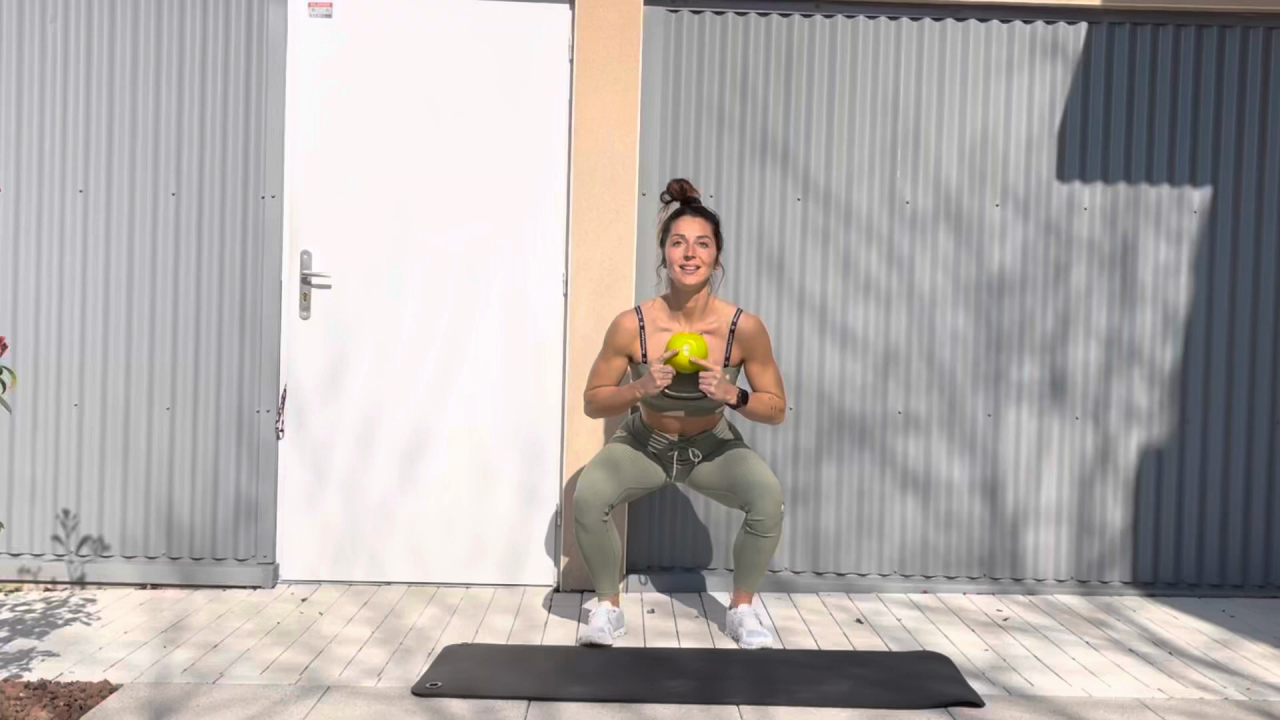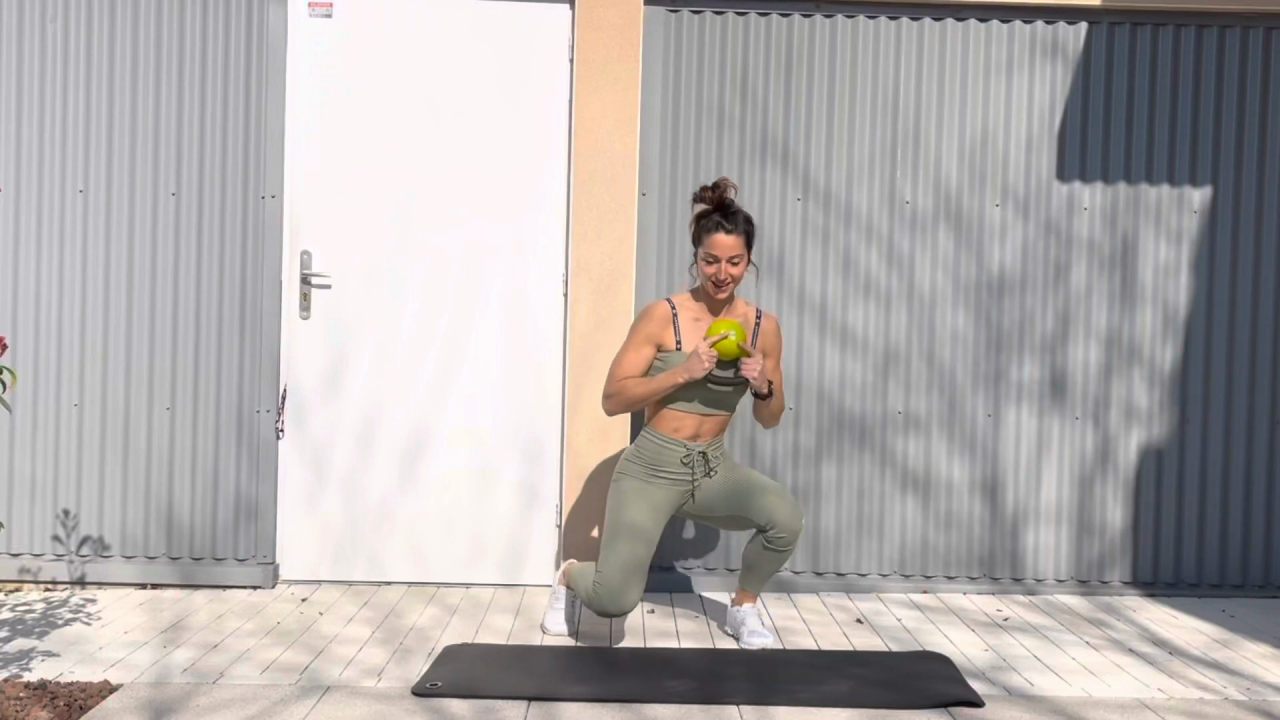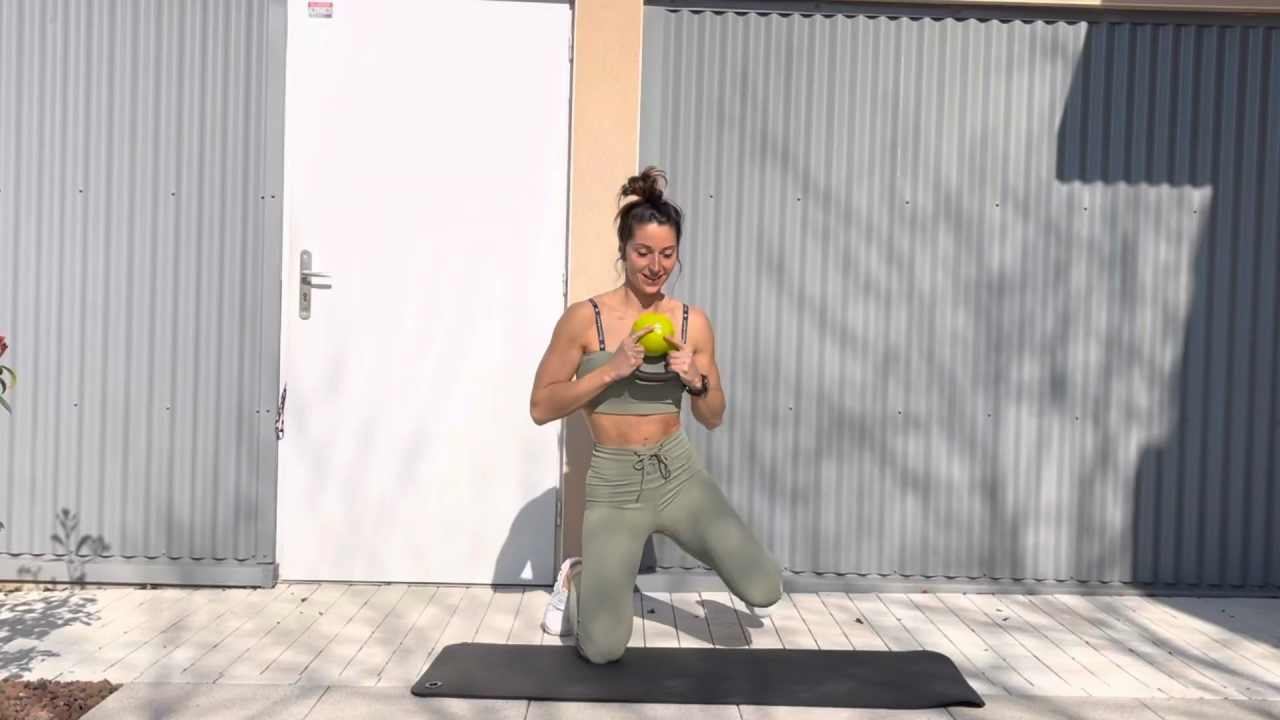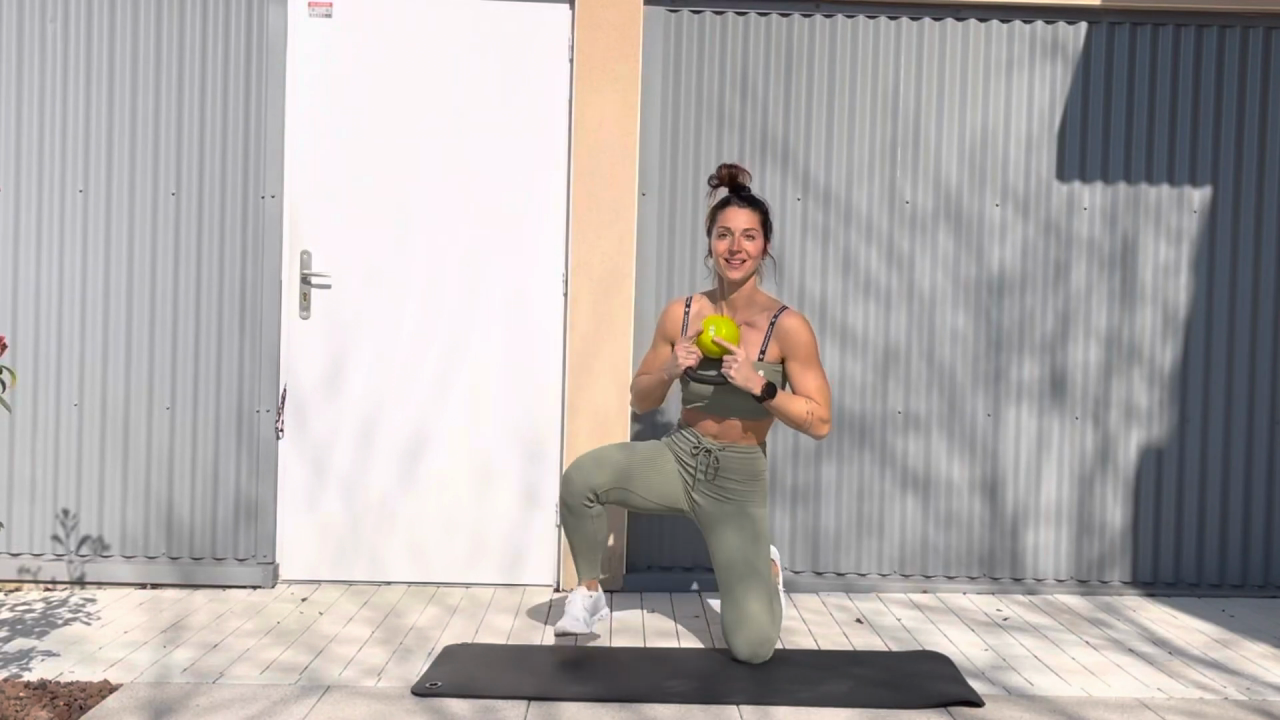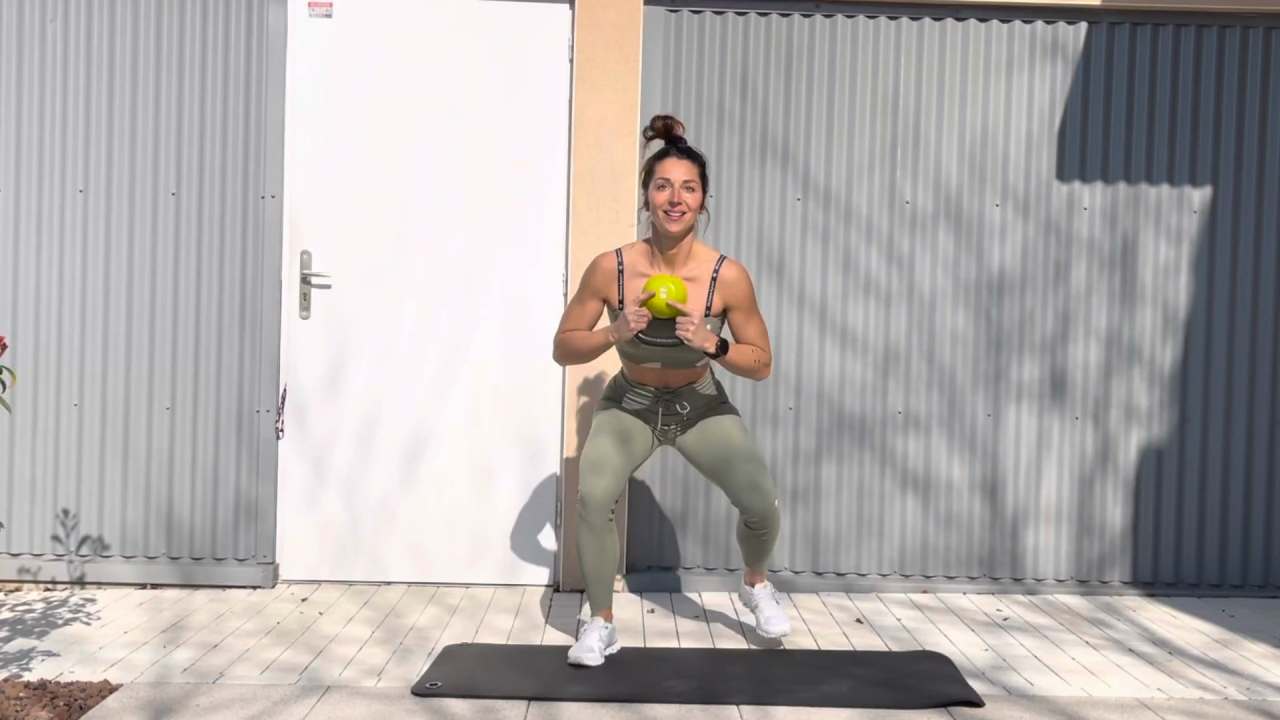
dt=0.7s
person 1, frame 1
left shoulder: (744, 327)
right shoulder: (631, 325)
left elbow: (776, 408)
right elbow: (593, 402)
left wrist: (733, 395)
right wrist: (641, 388)
left hip: (711, 446)
right hip: (644, 443)
left knee: (768, 497)
right knee: (589, 496)
left ankle: (741, 609)
right ankle: (608, 605)
person 1, frame 2
left shoulder: (763, 327)
right shoulder: (661, 316)
left elbow: (771, 418)
right elbow: (612, 399)
left wrist: (763, 385)
right wrist: (684, 371)
left hip: (713, 467)
right hip: (650, 466)
left knee: (786, 518)
right knee: (617, 597)
left ankle: (743, 607)
right ankle: (569, 579)
person 1, frame 3
left shoulder: (693, 322)
right shoulder: (584, 318)
left elbow: (713, 416)
right elbow: (541, 408)
left wrist: (695, 379)
right wrist: (611, 369)
left hip: (680, 476)
right hip: (614, 487)
left knee: (763, 593)
right knee: (601, 650)
left ankle: (750, 563)
right ankle: (575, 581)
person 1, frame 4
left shoulder: (789, 326)
right shoulder: (679, 314)
left elbow: (820, 423)
right elbow: (640, 399)
left wrist: (760, 386)
right wrist: (670, 369)
left hip: (739, 482)
right hip: (676, 459)
left knee: (753, 648)
right knee: (582, 477)
left ankle: (766, 570)
right ankle: (590, 591)
person 1, frame 5
left shoulder: (728, 276)
right shoulder: (609, 268)
left elbow: (760, 363)
right elbow: (563, 348)
left wrist: (713, 345)
right wrist: (616, 332)
left hip: (700, 404)
right hip: (629, 401)
left knee: (761, 501)
right knee: (594, 495)
left ankle: (755, 582)
right ankle: (600, 624)
